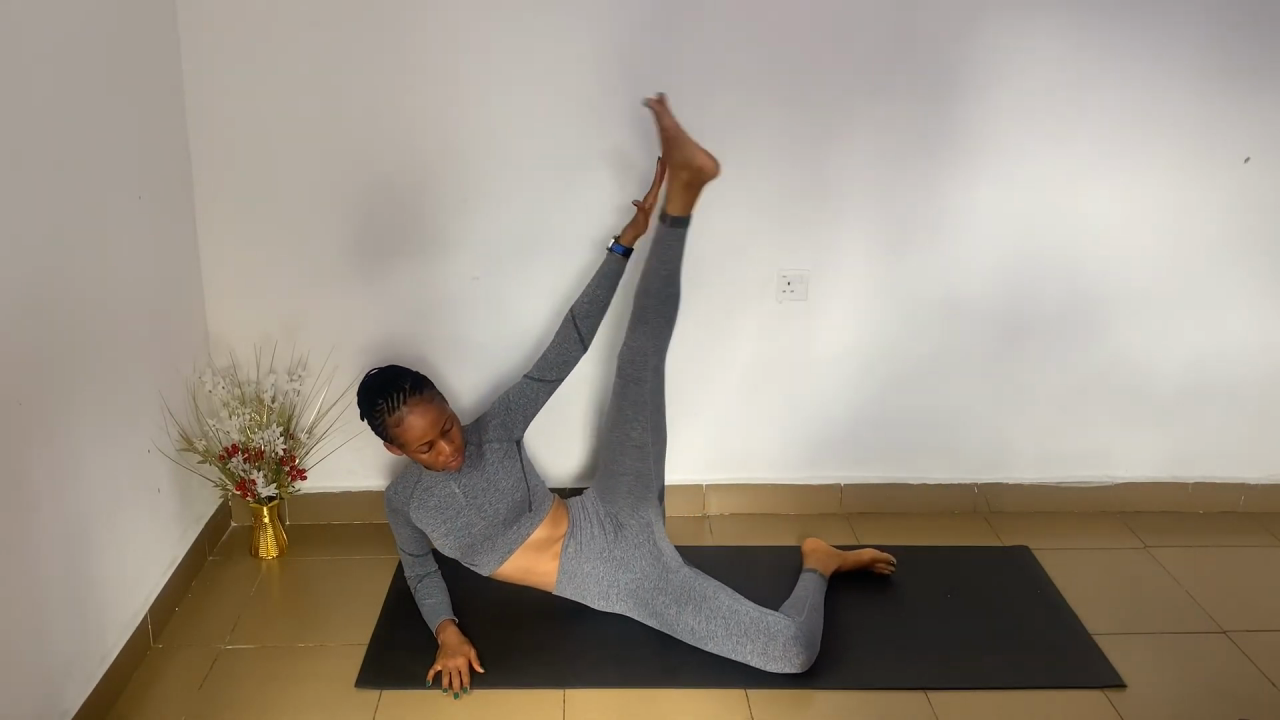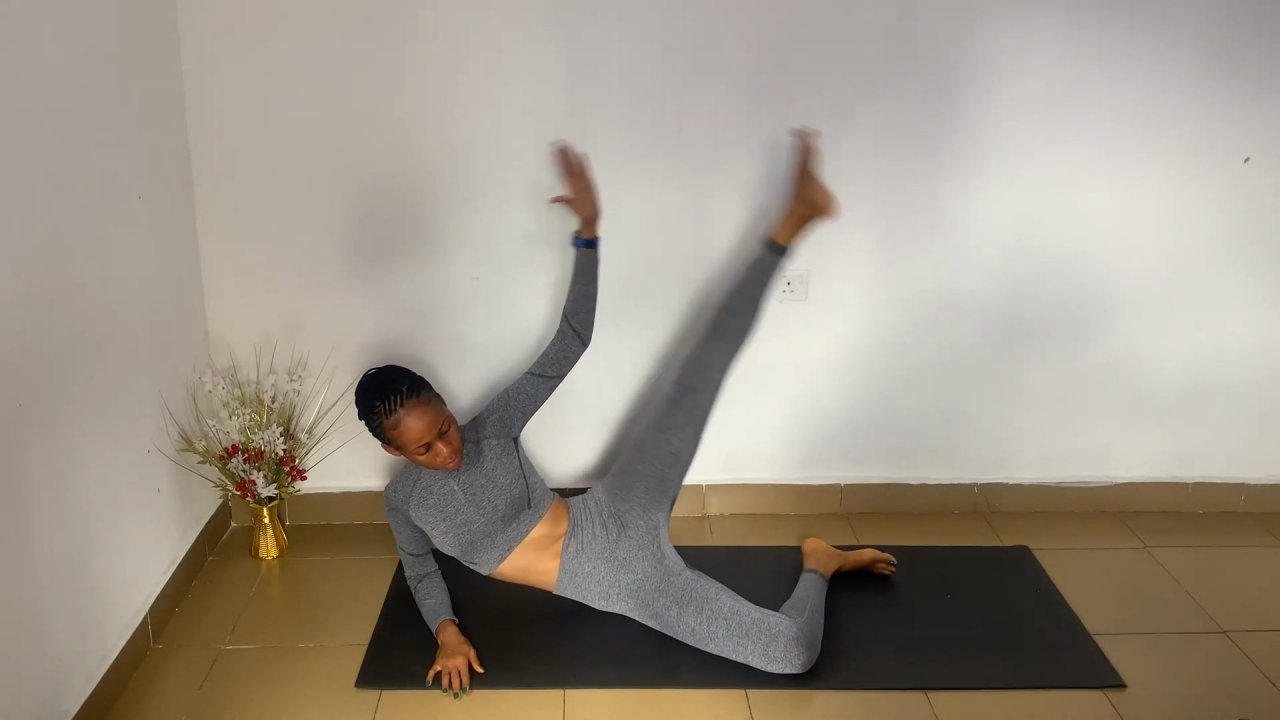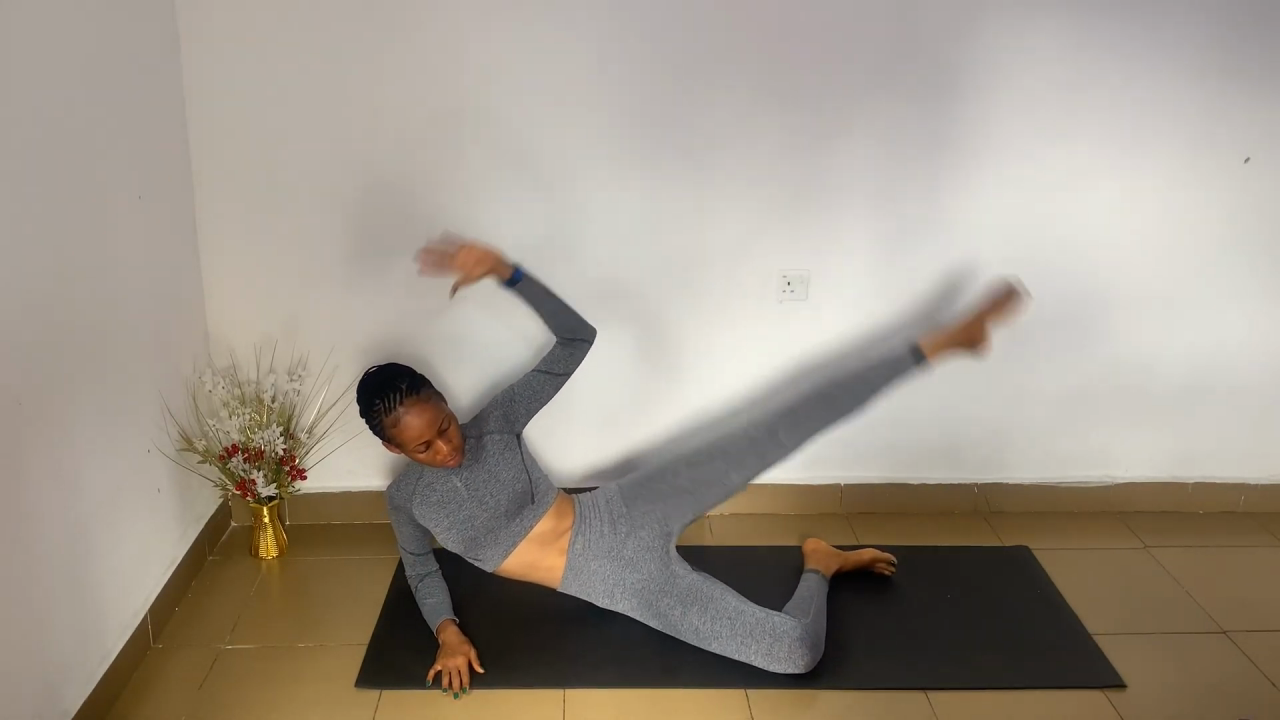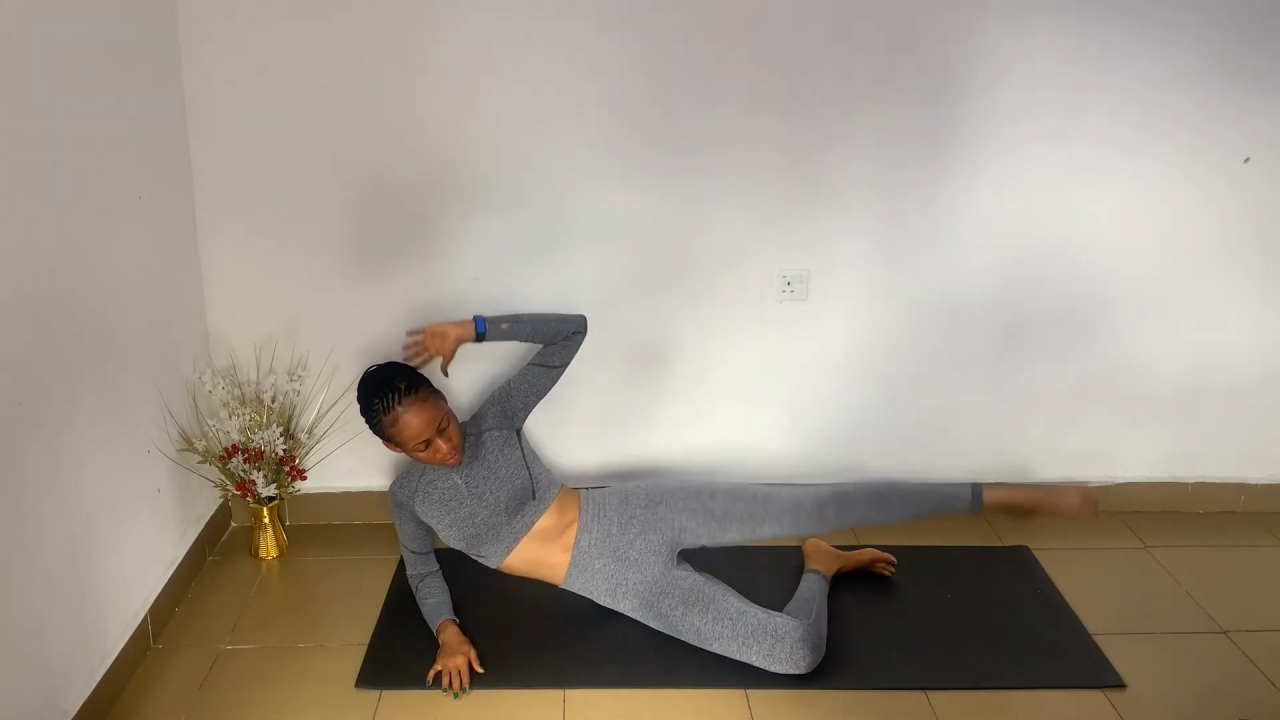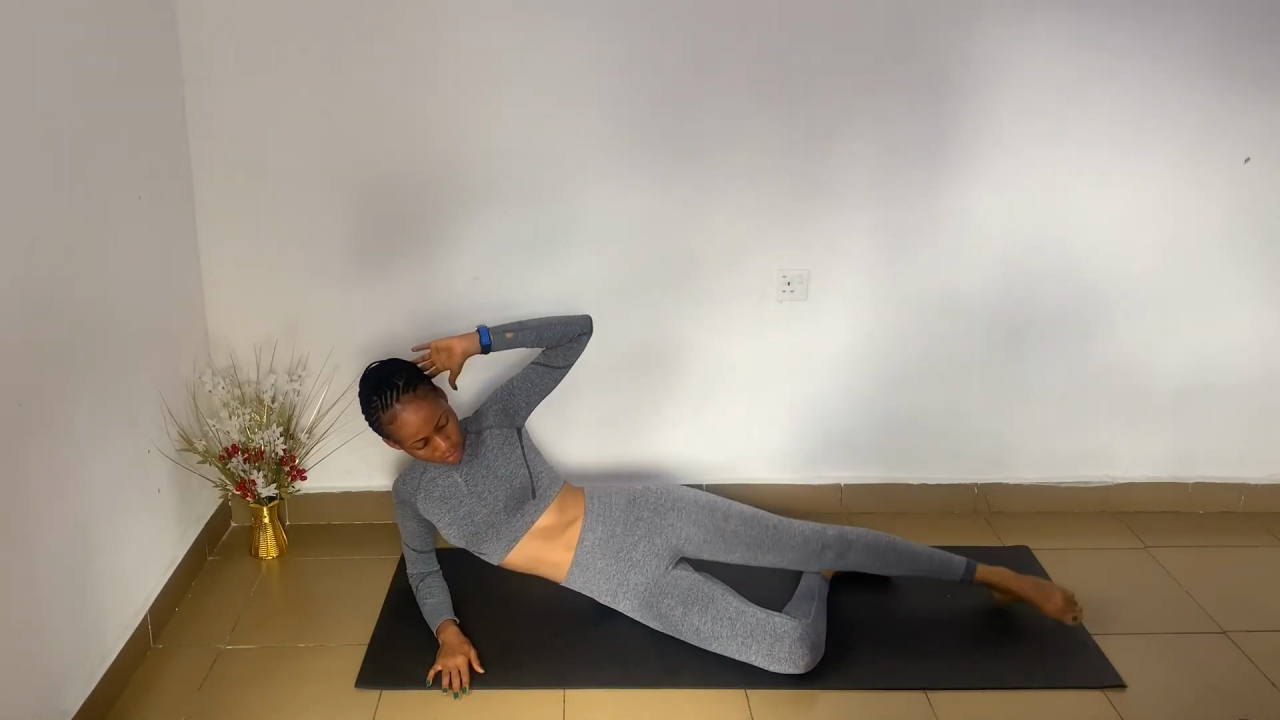
dt=0.2s
person 1, frame 1
left shoulder: (493, 430)
right shoulder: (404, 500)
left elbow: (571, 340)
right elbow: (418, 566)
left wrist: (628, 239)
right wrist: (446, 630)
left hip: (618, 525)
right hip: (613, 586)
left knee: (639, 359)
right knee: (792, 653)
right ankle: (823, 562)
person 1, frame 2
left shoulder: (492, 429)
right shoulder: (404, 499)
left elbow: (572, 340)
right elbow: (419, 567)
left wrist: (587, 233)
right wrist: (447, 632)
left hip: (619, 525)
right hip: (614, 586)
left knee: (701, 368)
right knee: (792, 653)
right ankle: (822, 563)
person 1, frame 3
left shoulder: (493, 422)
right shoulder: (406, 496)
left elbow: (577, 339)
right elbow: (419, 564)
left wrist: (505, 271)
right wrist: (447, 631)
left hip: (631, 518)
right hip: (618, 585)
left knee: (776, 431)
right knee: (792, 652)
right ankle: (821, 562)
person 1, frame 4
left shoulder: (495, 419)
right shoulder: (408, 495)
left elbow: (572, 330)
right elbow: (420, 567)
left wrist: (471, 328)
right wrist: (447, 630)
left hip: (633, 520)
right hip: (621, 585)
left knee: (820, 504)
right knee: (797, 652)
left ankle: (996, 496)
right ankle: (822, 565)
person 1, frame 5
left shoulder: (495, 416)
right shoulder: (411, 492)
left elbow: (577, 329)
right elbow: (420, 565)
left wrist: (477, 340)
right wrist: (447, 632)
left hip: (636, 521)
right hip: (621, 584)
left knee: (816, 537)
right knee: (796, 651)
left ankle: (991, 574)
right ankle: (819, 575)
